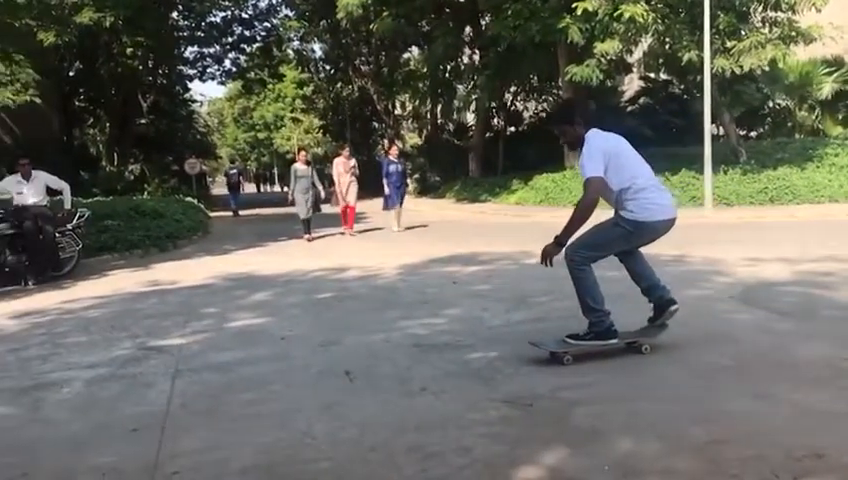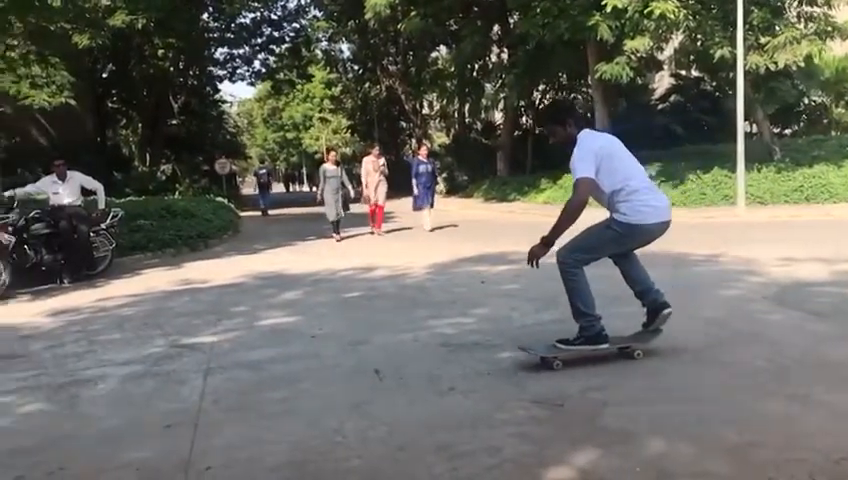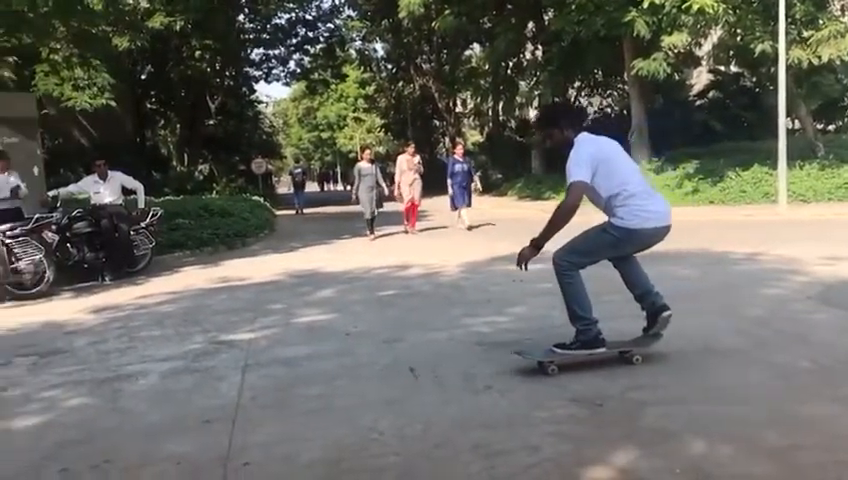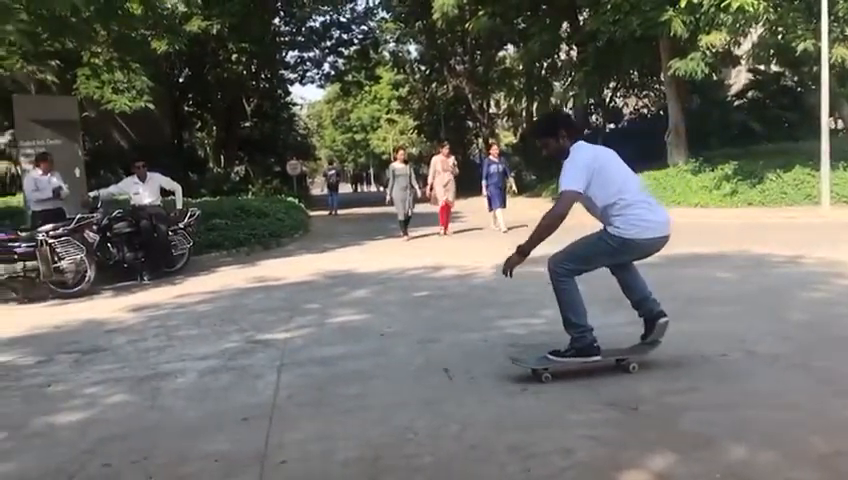
dt=0.7s
person 1, frame 1
left shoulder: (591, 148)
right shoulder: (608, 139)
left elbow: (590, 198)
left wrist: (559, 242)
right wrist: (616, 228)
left hip: (643, 215)
right hip: (666, 211)
left knee: (576, 255)
right knee: (622, 246)
left ankle: (601, 328)
right ankle: (662, 300)
person 1, frame 2
left shoulder: (584, 148)
right shoulder: (604, 139)
left elbow: (579, 199)
left wrist: (546, 243)
left hip: (637, 218)
right hip: (661, 213)
left knee: (568, 258)
right knee: (618, 248)
left ankle: (592, 332)
right ankle: (655, 303)
person 1, frame 3
left shoulder: (580, 152)
right shoulder: (603, 143)
left elbow: (571, 203)
left wrist: (536, 245)
left hip: (635, 223)
right hip: (661, 219)
left knee: (564, 261)
right knee: (617, 251)
left ankle: (588, 336)
right ankle: (655, 307)
person 1, frame 4
left shoulder: (576, 161)
right shoulder: (600, 152)
left elbow: (559, 211)
left wrist: (523, 251)
left hip: (633, 233)
right hip: (660, 228)
left knee: (560, 267)
right knee: (616, 256)
left ankle: (583, 343)
right ankle: (652, 312)
